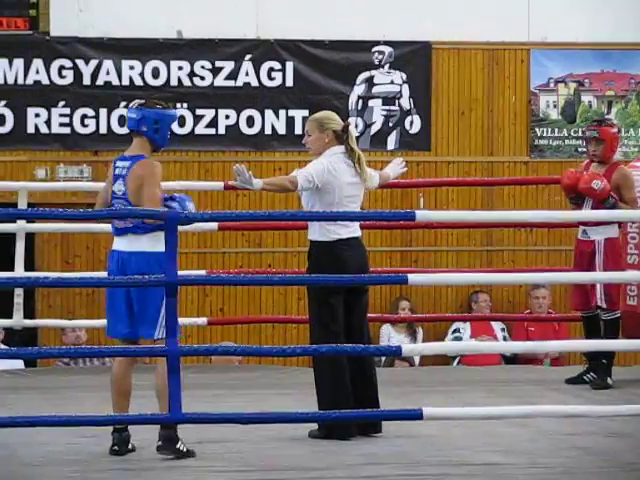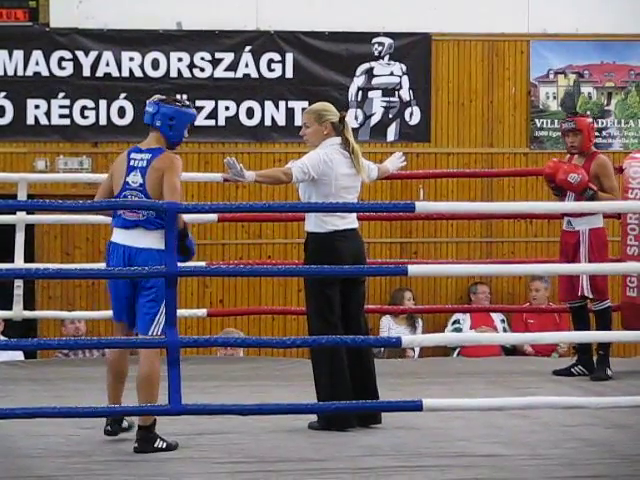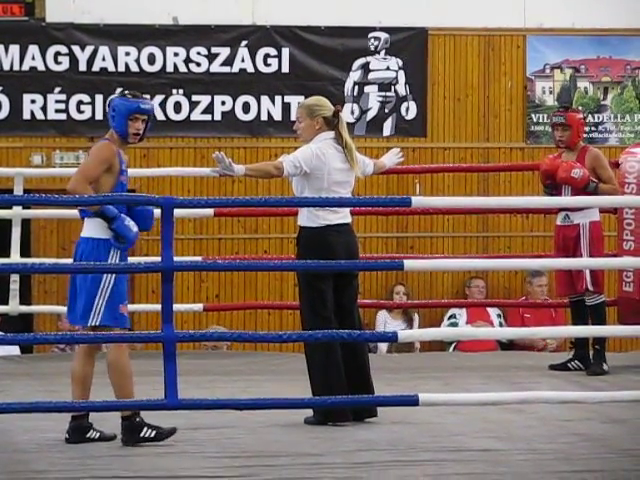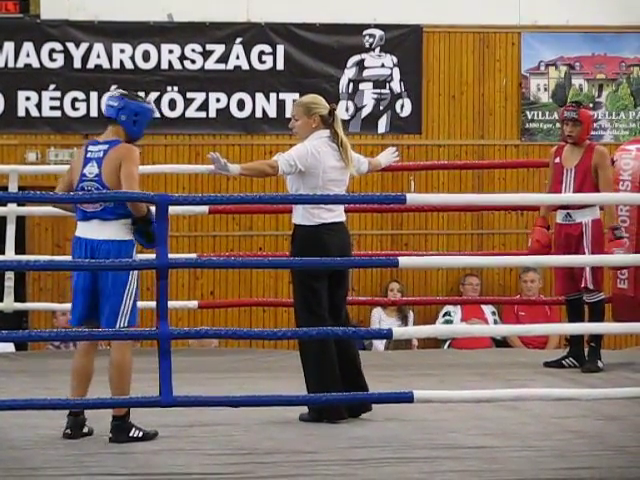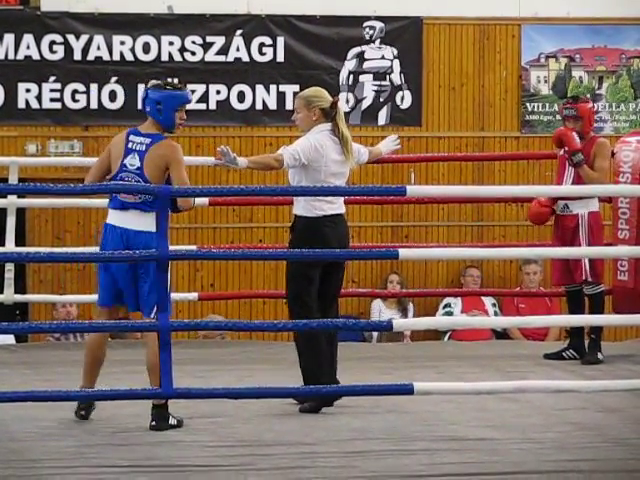
dt=1s
person 1, frame 1
left shoulder: (117, 165)
right shoulder: (150, 166)
left elbow: (100, 211)
right elbow: (153, 215)
right wrist: (177, 211)
left hip: (121, 256)
right hip: (150, 258)
left knee: (126, 349)
right knee: (163, 347)
left ankle: (120, 434)
right ankle: (168, 433)
person 1, frame 2
left shoulder: (123, 158)
right shoulder: (170, 160)
left elbow: (98, 204)
right elbow: (172, 208)
right wrist: (185, 236)
left hip: (120, 250)
right hip: (153, 255)
left knee: (125, 333)
right knee: (151, 344)
left ankle: (114, 416)
right ankle: (146, 433)
person 1, frame 3
left shoulder: (115, 154)
right shoulder: (106, 148)
right elbow: (75, 186)
left wrist: (127, 209)
right wrist: (112, 214)
left hip: (94, 244)
right hip: (104, 247)
left knee: (89, 339)
right knee: (115, 334)
left ankle: (79, 424)
right ankle: (131, 423)
person 1, frame 4
left shoulder: (83, 153)
right shoulder: (127, 151)
left elbow: (60, 199)
right elbow: (131, 197)
right wrist: (147, 223)
left hip: (83, 244)
right hip: (116, 246)
left knee: (87, 334)
right knee: (122, 336)
left ankle: (75, 419)
right ankle: (121, 422)
person 1, frame 5
left shoulder: (120, 140)
right shoulder: (169, 149)
left elbow: (90, 182)
right elbow: (186, 203)
right wrist: (175, 198)
left hip: (114, 232)
right hip: (147, 237)
left knee: (106, 314)
right knee: (156, 324)
left ankle: (85, 396)
right ankle: (160, 411)
person 2, frame 1
left shoulder: (323, 166)
right shoulder: (355, 166)
left elbow: (291, 183)
right elbow: (379, 177)
left wrist: (256, 184)
right wrist: (393, 170)
left hip: (328, 255)
right hip: (355, 253)
left knee: (328, 338)
right knee: (357, 334)
left ankle: (337, 423)
right ankle: (366, 418)
person 2, frame 2
left shoulder: (320, 158)
right shoulder: (353, 158)
left elbow: (286, 174)
right elbow: (378, 171)
left wrist: (249, 176)
right wrist: (392, 164)
left hip: (325, 246)
right hip: (352, 244)
left knee: (326, 328)
right knee: (354, 325)
left ankle: (336, 414)
right ankle: (365, 409)
person 2, frame 3
left shoulder: (312, 152)
right shoulder: (347, 152)
left elbow: (276, 168)
right elbow: (373, 166)
left wrist: (239, 169)
right wrist: (389, 160)
left hip: (317, 240)
right hip: (345, 239)
left knee: (320, 323)
right knee: (348, 319)
left ankle: (332, 408)
right ankle: (360, 403)
person 2, frame 4
left shoulder: (308, 150)
right shoulder: (341, 150)
left elbow: (271, 167)
right elbow: (368, 164)
left wrist: (233, 169)
right wrist: (384, 159)
left hip: (312, 238)
right hip: (338, 237)
left knee: (313, 321)
right knee: (337, 318)
left ankle: (327, 406)
right ankle: (354, 397)
person 2, frame 5
left shoulder: (311, 142)
right shoulder: (342, 142)
left elbow: (277, 160)
right elbow: (368, 153)
left wrist: (241, 162)
right wrist: (386, 147)
left hip: (312, 230)
right hip: (337, 229)
left knee: (302, 308)
right knee: (326, 309)
left ankle: (321, 386)
right ankle: (322, 387)
person 3, frame 1
right shoulder: (585, 167)
left wrist: (608, 199)
right wrist: (572, 196)
left hip: (606, 241)
right hip: (584, 240)
left knee: (608, 304)
right knee: (584, 305)
left ankle: (605, 369)
right ankle: (593, 366)
person 3, frame 2
left shoulder: (600, 161)
right shoulder: (568, 161)
left elbow: (615, 200)
left wrist: (587, 190)
right wrist: (555, 186)
left hip: (590, 231)
right hip: (569, 230)
left knee: (596, 293)
right knee: (573, 296)
left ankle: (603, 360)
right ankle: (584, 359)
person 3, frame 3
left shoulder: (592, 155)
right shoulder: (556, 159)
left elbow: (615, 190)
left wrist: (587, 184)
right wrist: (547, 184)
left hip: (587, 225)
right hip: (563, 226)
left knee: (591, 289)
right knee: (573, 291)
left ankle: (599, 355)
right ankle: (580, 354)
person 3, frame 4
left shoulder: (597, 153)
right shoulder: (556, 153)
left elbow: (608, 195)
left wrist: (614, 232)
right wrist: (540, 225)
left hip: (588, 224)
right hip: (562, 224)
left knee: (592, 288)
right knee: (569, 290)
left ankle: (595, 352)
right ankle: (575, 352)
person 3, frame 5
left shoulder: (600, 144)
right shoulder: (563, 145)
left elbow: (598, 183)
left wrist: (576, 154)
left hip: (586, 215)
right hip: (563, 216)
left knee: (591, 279)
right knee: (569, 280)
left ankle: (595, 344)
right ankle: (576, 343)
